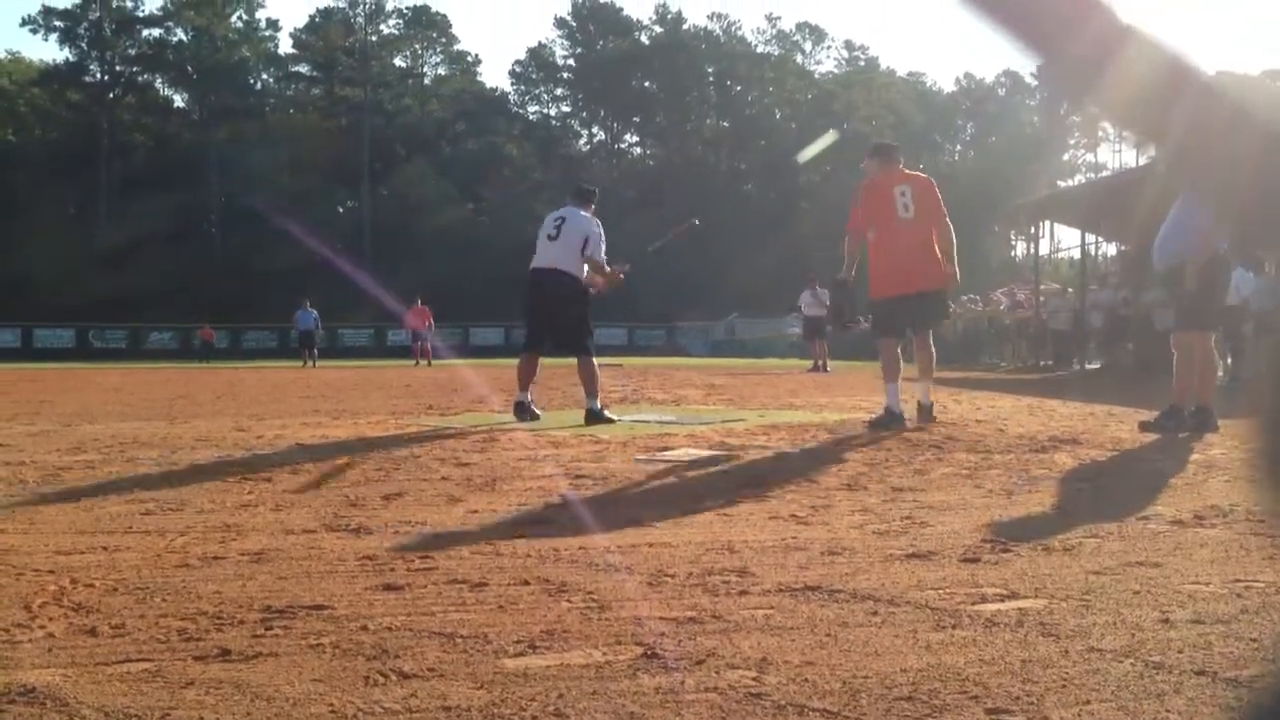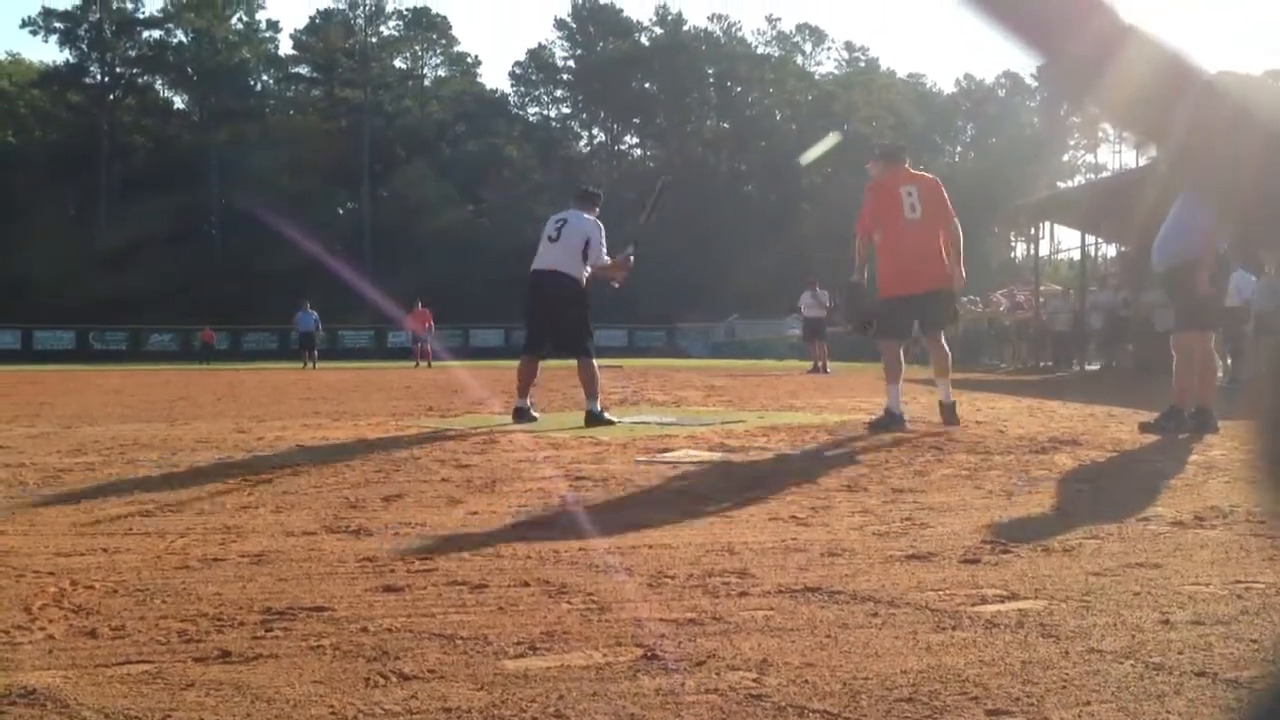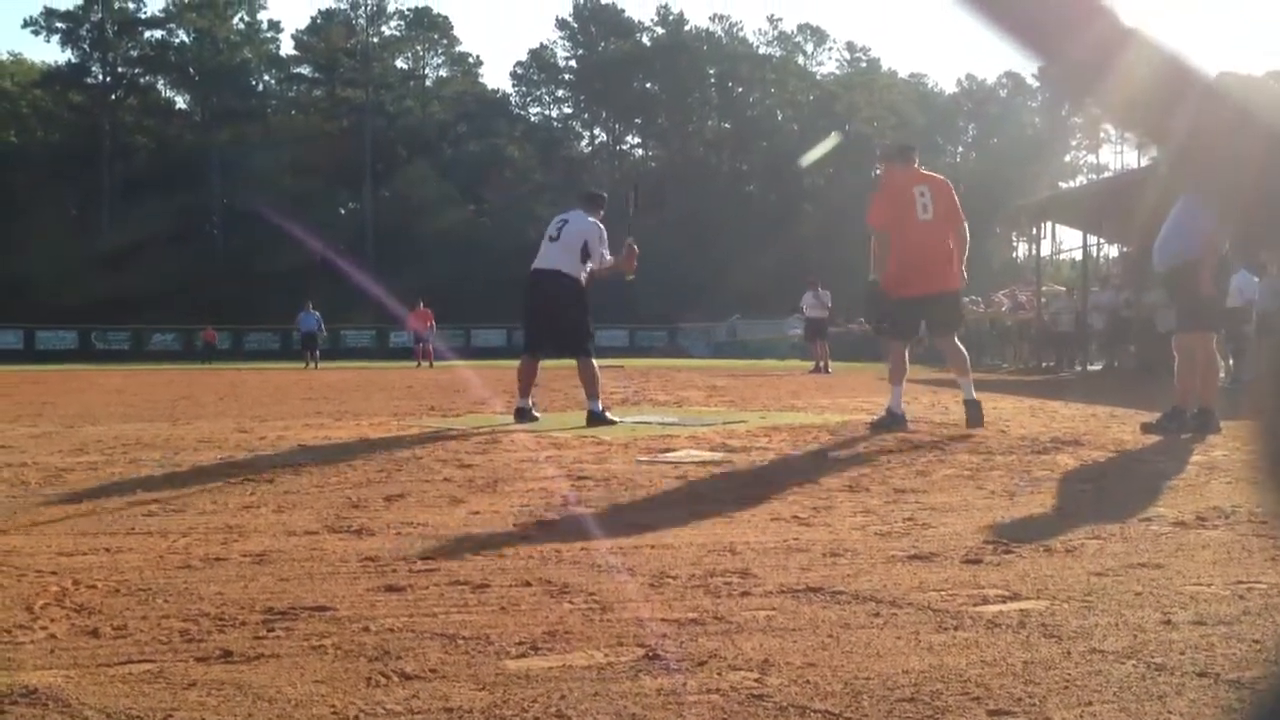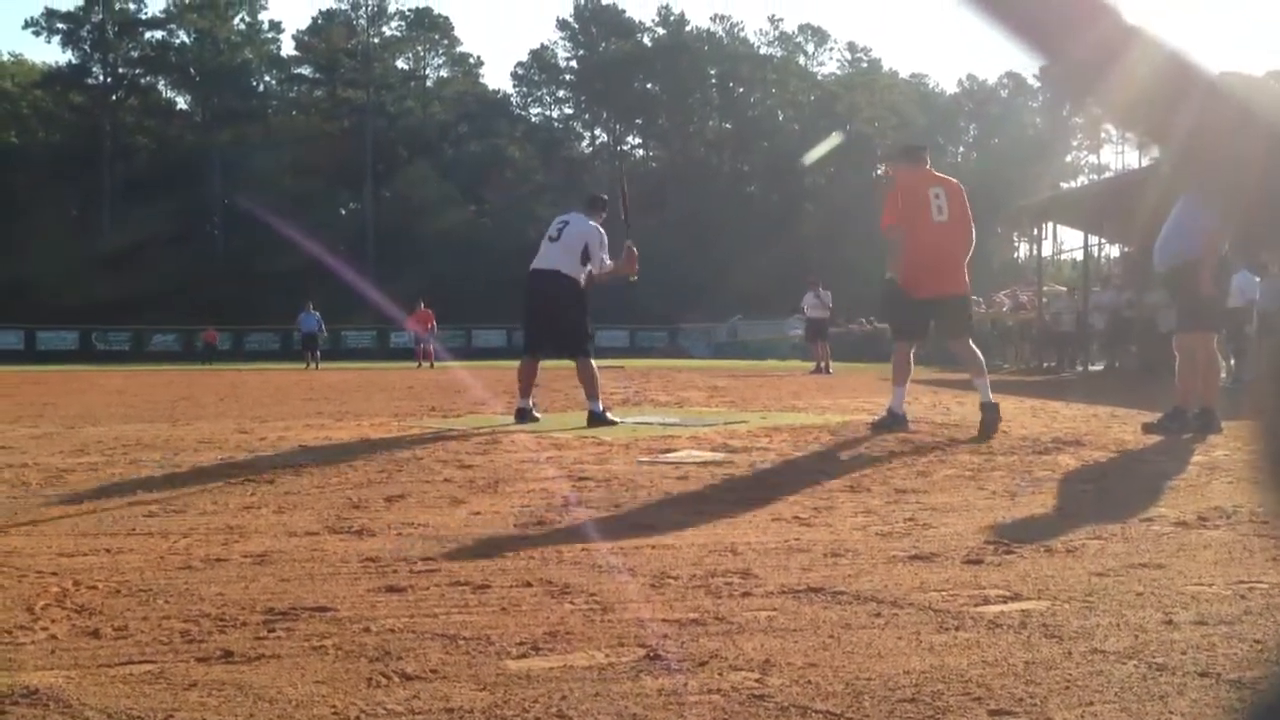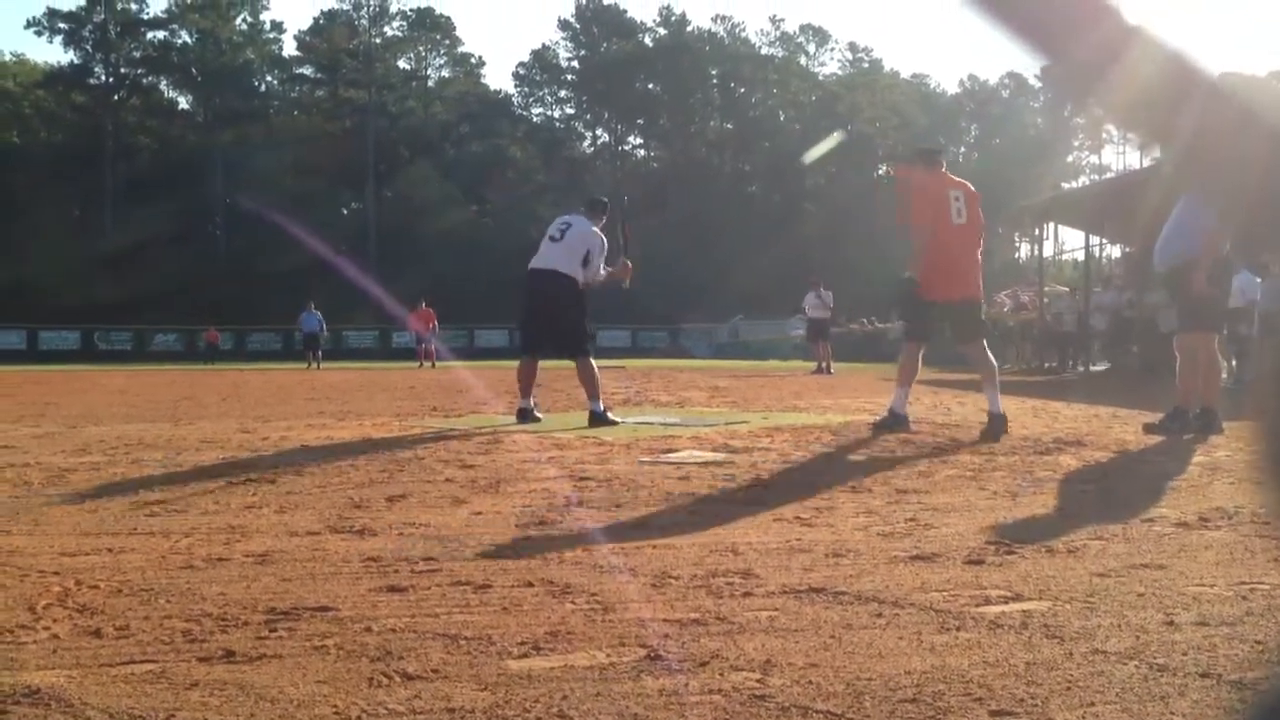
dt=0.1s
person 1, frame 1
left shoulder: (870, 188)
right shoulder: (924, 183)
left elbow: (856, 235)
right elbow: (943, 226)
left wrist: (847, 272)
right wrist: (950, 265)
left hip: (888, 280)
right hip: (927, 277)
left knee: (888, 343)
right knee: (923, 338)
left ankle: (893, 411)
right ankle: (925, 403)
person 1, frame 2
left shoulder: (876, 188)
right shoulder: (931, 183)
left elbow: (864, 236)
right elbow: (952, 226)
left wrist: (859, 275)
right wrist: (957, 265)
left hip: (894, 281)
right hip: (935, 277)
left knee: (890, 344)
right knee: (935, 338)
left ankle: (893, 412)
right ankle: (946, 401)
person 1, frame 3
left shoulder: (887, 187)
right shoulder: (941, 184)
left elbow: (881, 235)
right elbow: (960, 228)
left wrist: (876, 276)
right wrist: (960, 267)
left hip: (903, 281)
right hip: (943, 279)
left knee: (897, 345)
right knee: (948, 340)
left ankle: (895, 412)
right ankle: (970, 400)
person 1, frame 4
left shoulder: (901, 186)
right shoulder: (952, 185)
left elbow: (898, 233)
right elbow: (968, 231)
left wrist: (892, 274)
left hip: (916, 282)
right hip: (953, 279)
left knee: (903, 344)
right knee: (961, 343)
left ankle: (896, 412)
right ankle: (988, 404)
person 1, frame 5
left shoulder: (918, 187)
right shoulder: (967, 189)
left elbow: (920, 233)
right elbow: (978, 235)
left wrist: (913, 273)
left hip: (931, 283)
right hip: (967, 284)
left knee: (912, 346)
right knee: (976, 347)
left ankle: (898, 412)
right ankle: (996, 412)
person 2, frame 1
right shoulder: (1191, 195)
left elbow: (1209, 232)
left wrist: (1193, 269)
left hip: (1200, 271)
right hip: (1185, 274)
left knee: (1191, 342)
right knee: (1189, 343)
left ankle: (1189, 413)
right ankle: (1196, 412)
person 2, frame 2
right shoulder: (1189, 195)
left elbow: (1213, 232)
left wrist: (1204, 272)
left hip: (1197, 273)
right hip: (1187, 273)
left knee: (1190, 343)
right knee: (1193, 344)
left ankle: (1187, 413)
right ankle: (1198, 413)
person 2, frame 3
right shoulder: (1191, 196)
left elbow: (1215, 232)
left wrist: (1207, 272)
left hip: (1198, 274)
right hip: (1188, 274)
left knee: (1190, 344)
right knee: (1194, 345)
left ankle: (1186, 414)
right ankle: (1202, 414)
person 2, frame 4
right shoulder: (1191, 197)
left elbow: (1215, 233)
left wrist: (1206, 273)
left hip: (1199, 274)
right hip: (1189, 275)
left knee: (1190, 344)
right knee: (1199, 345)
left ankle: (1185, 414)
right ankle: (1204, 414)
person 2, frame 5
right shoulder: (1192, 197)
left elbow: (1215, 233)
left wrist: (1201, 271)
left hip: (1199, 274)
right hip: (1189, 274)
left knee: (1190, 345)
right knee: (1198, 346)
left ankle: (1185, 415)
right ankle: (1206, 415)
person 3, frame 1
left shoulder: (550, 218)
right shoulder: (591, 223)
right elbow: (594, 261)
left wrist: (592, 279)
right wrist: (609, 275)
left hip: (538, 279)
right hip: (567, 284)
left knee: (532, 345)
right knee: (584, 349)
left ankle: (522, 402)
right ankle: (593, 408)
person 3, frame 2
left shoulder: (555, 220)
right shoulder: (593, 225)
right elbow: (598, 265)
left wrist: (613, 269)
right wrist: (618, 266)
left hip: (538, 281)
right hip: (567, 286)
left knee: (532, 348)
right knee: (583, 351)
left ankle: (521, 406)
right ankle: (594, 410)
person 3, frame 3
left shoulder: (559, 220)
right shoulder: (594, 227)
right elbow: (602, 266)
left wrist: (619, 265)
right wrist: (625, 261)
left hip: (538, 281)
right hip: (566, 286)
left knee: (532, 348)
right knee: (584, 351)
left ankle: (523, 406)
right ankle: (595, 410)
person 3, frame 4
left shoulder: (560, 221)
right shoulder: (595, 231)
right elbow: (601, 272)
left wrist: (619, 269)
right wrist: (623, 266)
left hip: (537, 281)
right hip: (565, 287)
left knee: (531, 349)
right knee: (582, 351)
left ankle: (524, 407)
right ankle: (596, 411)
person 3, frame 5
left shoulder: (560, 222)
right shoulder: (595, 236)
right elbow: (593, 278)
left wrist: (613, 273)
right wrist: (616, 273)
left hip: (536, 281)
right hip: (564, 287)
left knee: (530, 350)
right knee: (581, 352)
left ankle: (525, 407)
right ankle: (597, 411)
